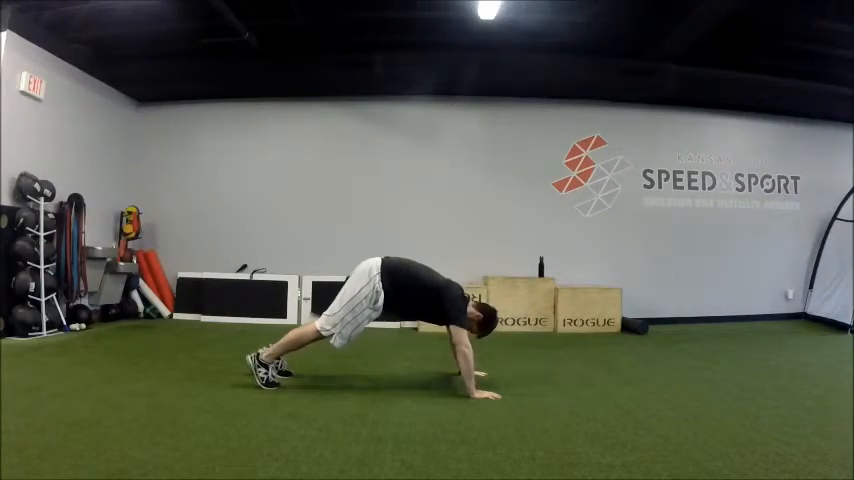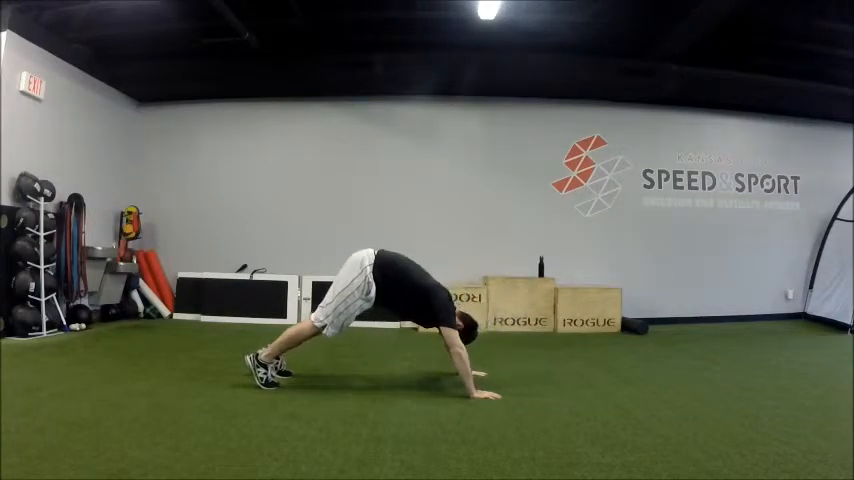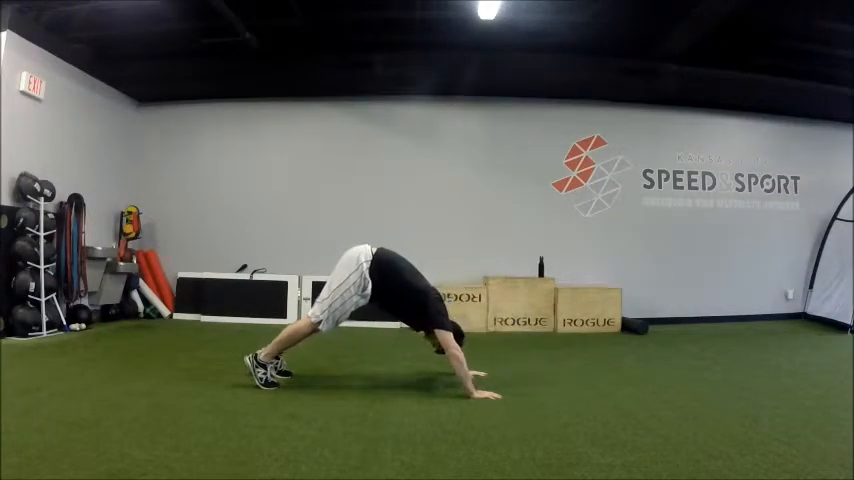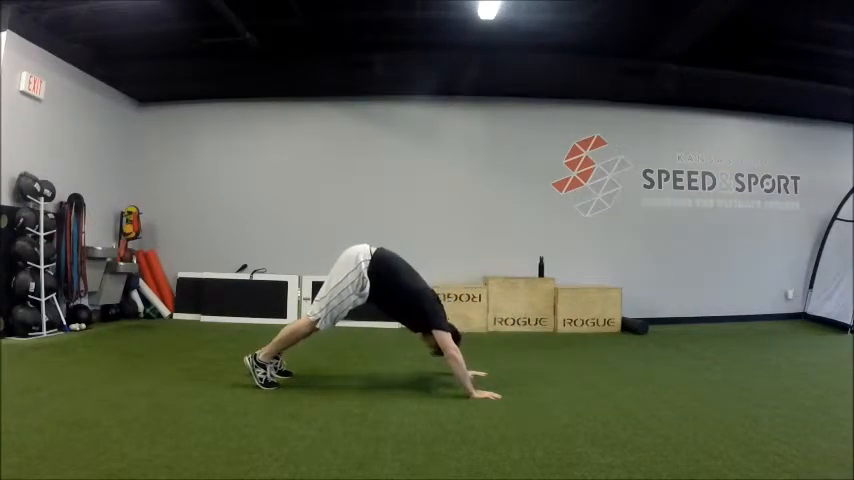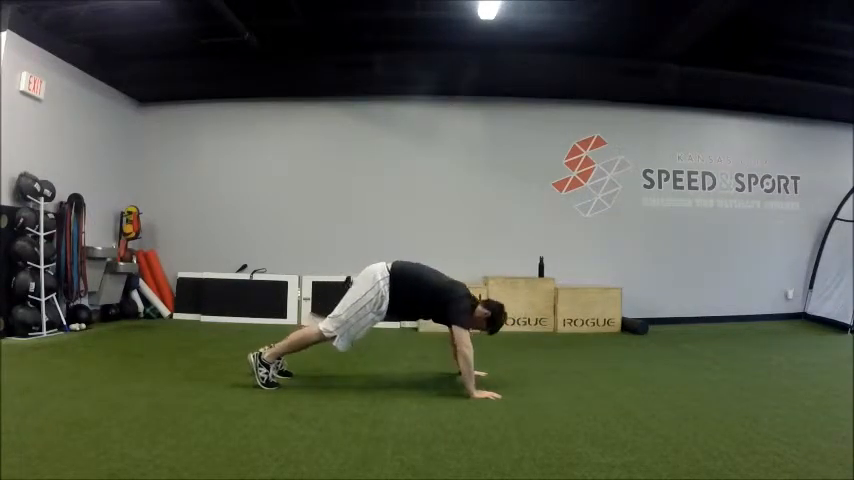
dt=0.5s
person 1, frame 1
left shoulder: (451, 299)
right shoulder: (455, 300)
left elbow: (455, 342)
right elbow: (462, 346)
left wrist: (464, 370)
right wrist: (473, 391)
left hip: (378, 279)
right hip: (376, 281)
left knee: (326, 326)
right knee: (326, 327)
left ankle: (273, 354)
right ankle: (264, 358)
person 1, frame 2
left shoulder: (437, 303)
right shoulder: (441, 303)
left elbow: (452, 348)
right elbow: (457, 347)
left wrist: (465, 370)
right wrist: (473, 391)
left hip: (370, 269)
right hip: (367, 271)
left knee: (322, 322)
right knee: (321, 322)
left ankle: (273, 356)
right ankle: (263, 358)
person 1, frame 3
left shoulder: (429, 307)
right shoulder: (434, 308)
left elbow: (450, 351)
right elbow: (453, 350)
left wrist: (463, 371)
right wrist: (472, 391)
left hip: (366, 265)
right hip: (364, 267)
left knee: (319, 320)
right knee: (318, 320)
left ankle: (272, 357)
right ankle: (262, 359)
person 1, frame 4
left shoulder: (428, 307)
right shoulder: (430, 308)
left elbow: (448, 352)
right elbow: (451, 351)
left wrist: (461, 370)
right wrist: (472, 391)
left hip: (365, 264)
right hip: (362, 266)
left knee: (318, 320)
right knee: (316, 318)
left ankle: (272, 357)
right ankle: (261, 359)
person 1, frame 5
left shoulder: (457, 299)
right shoulder: (461, 301)
left elbow: (456, 343)
right elbow: (464, 347)
left wrist: (464, 369)
right wrist: (473, 391)
left hip: (384, 282)
right hip: (381, 285)
left knee: (329, 330)
right knee: (330, 330)
left ankle: (274, 353)
right ankle: (266, 358)
